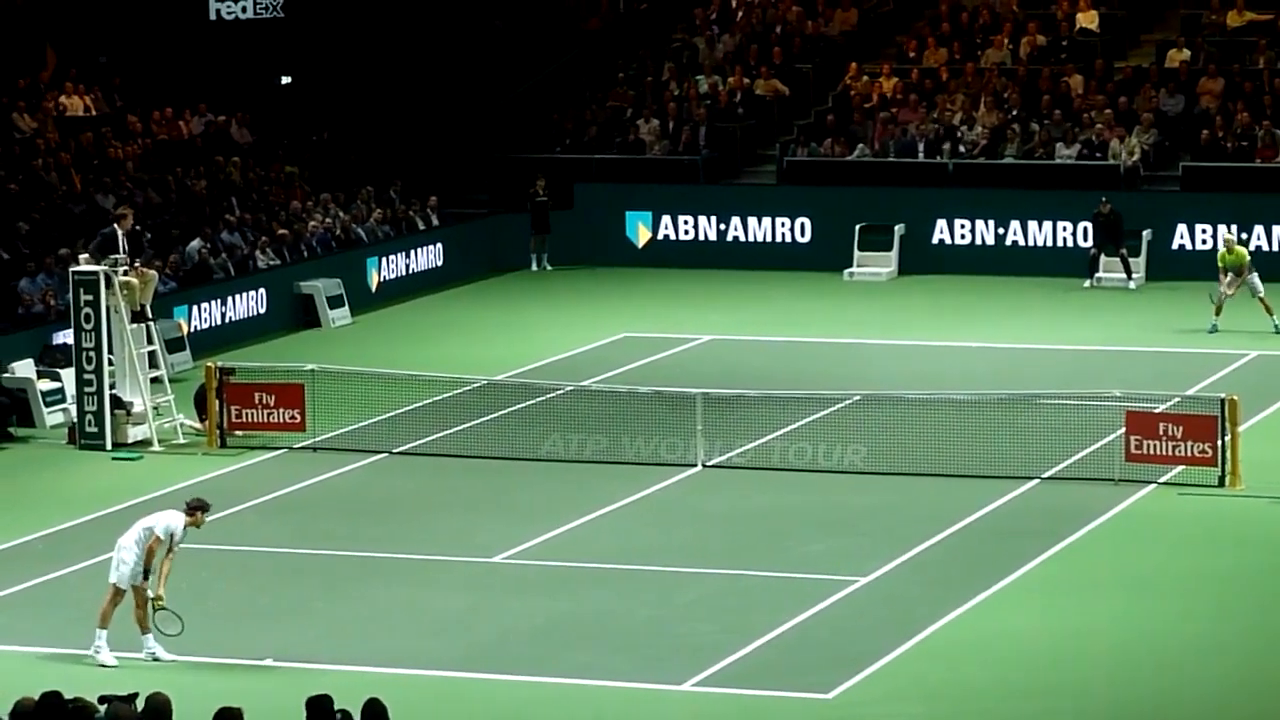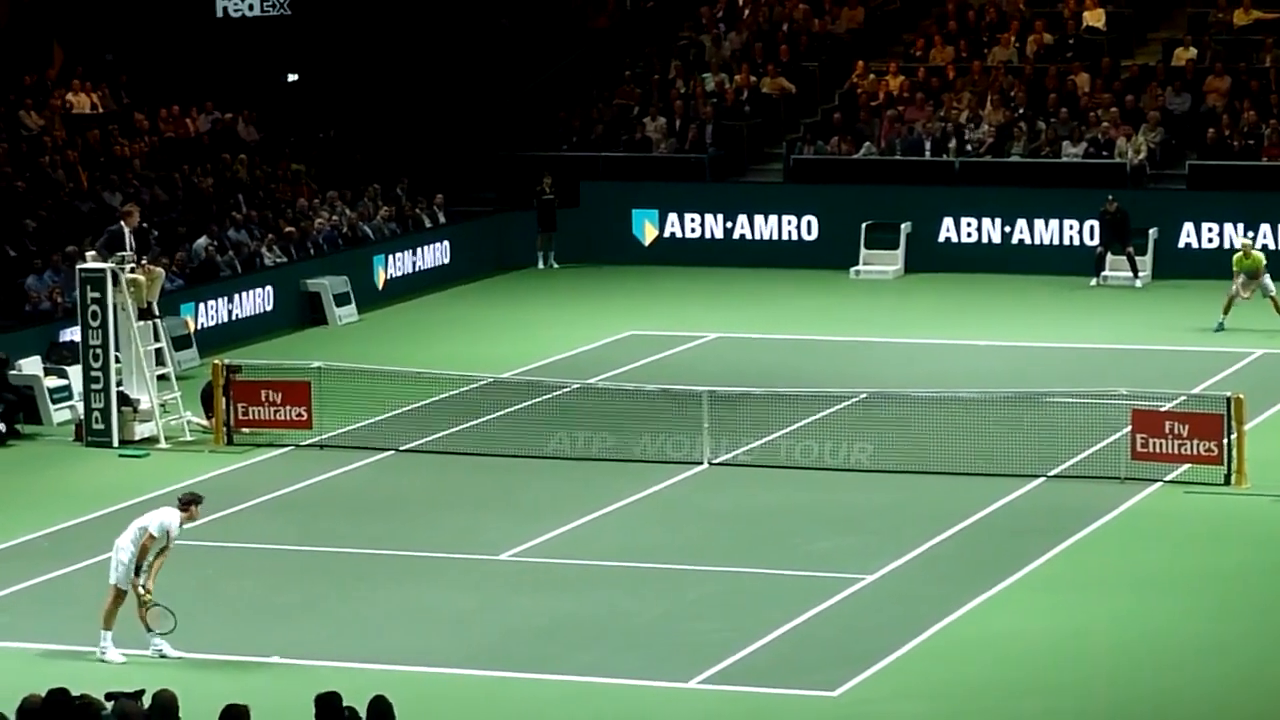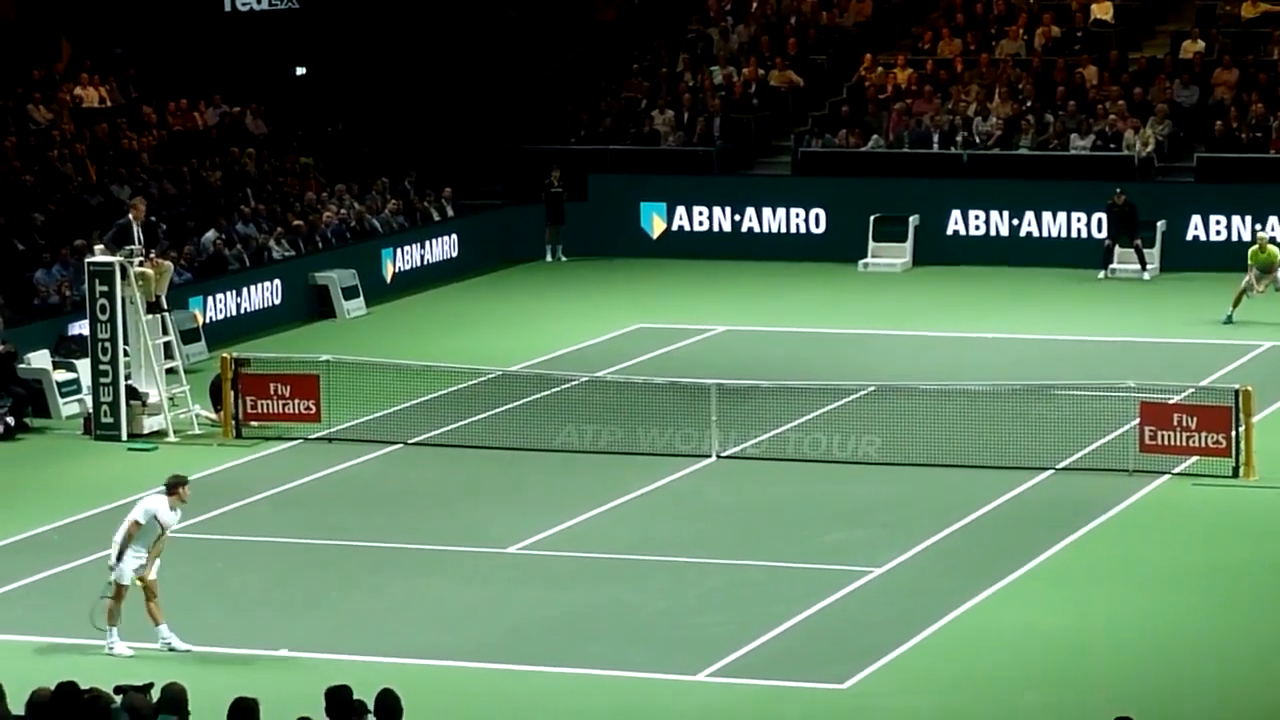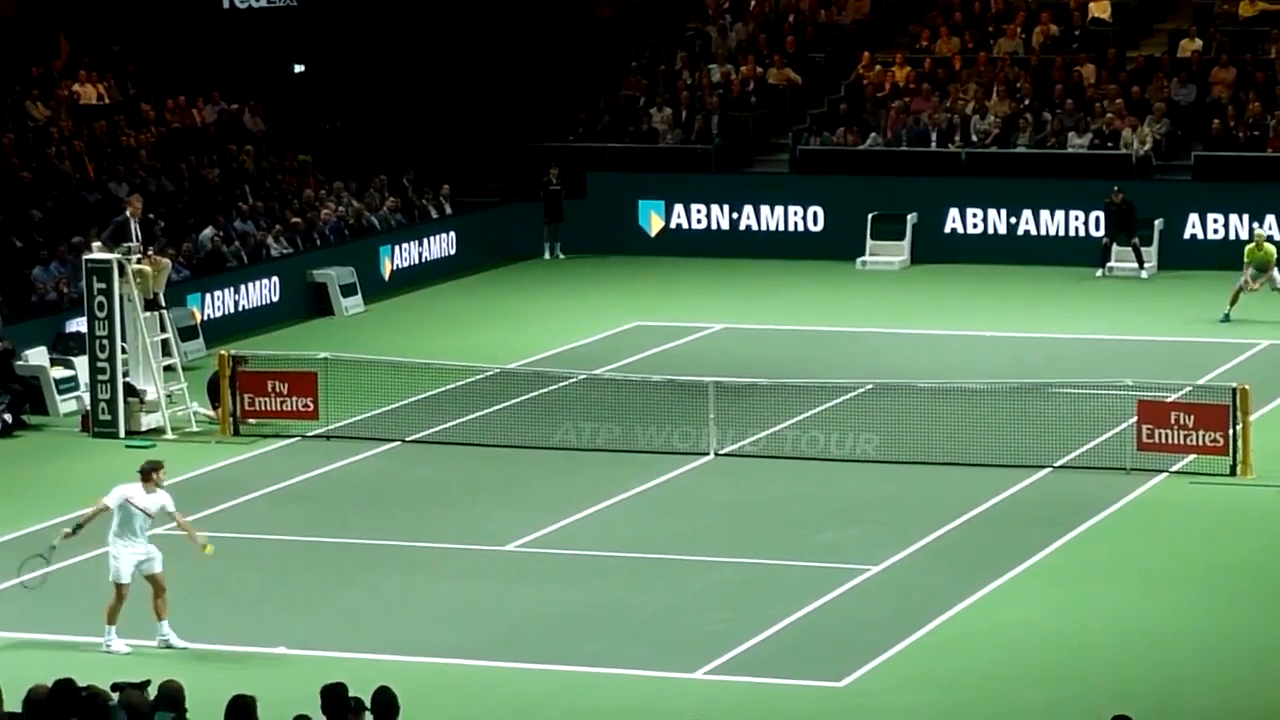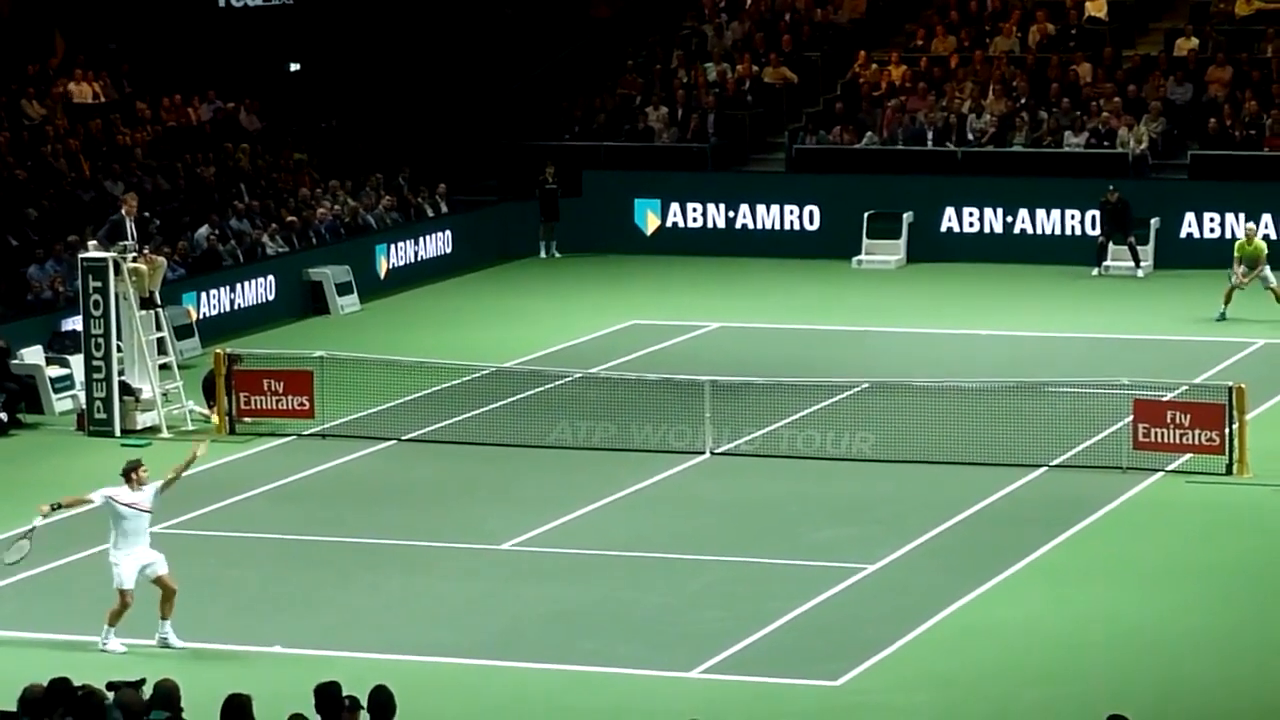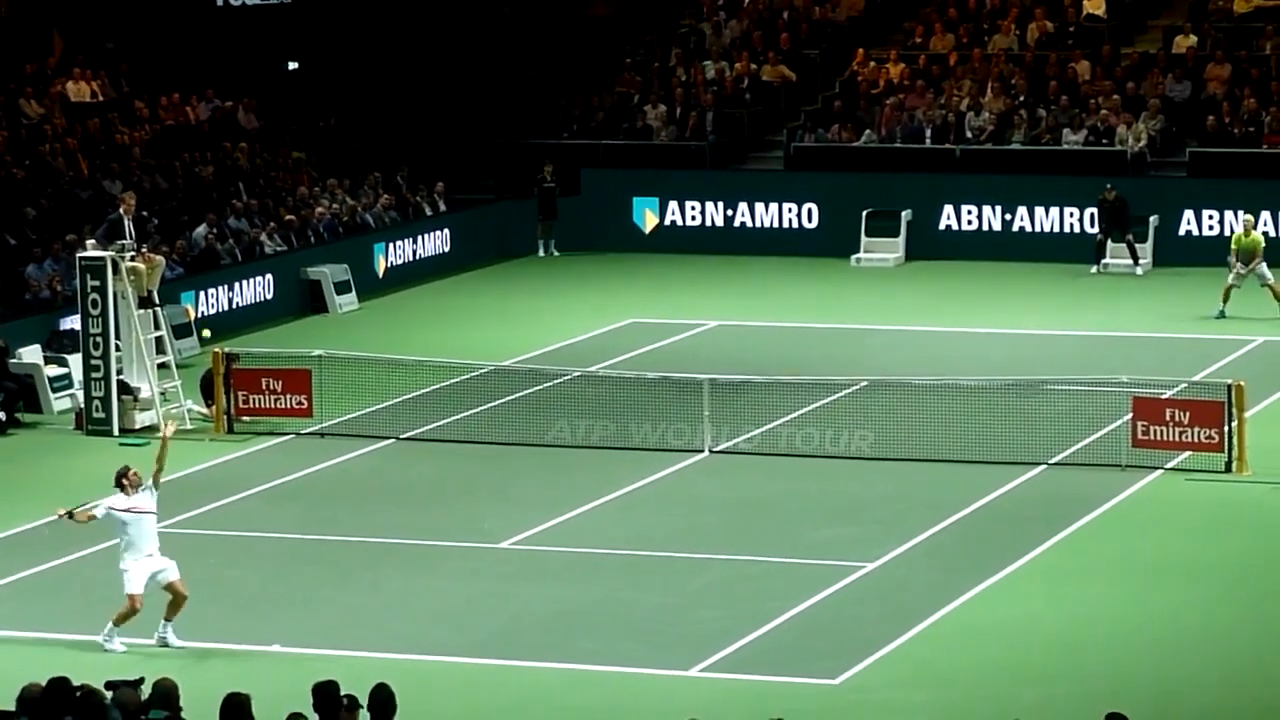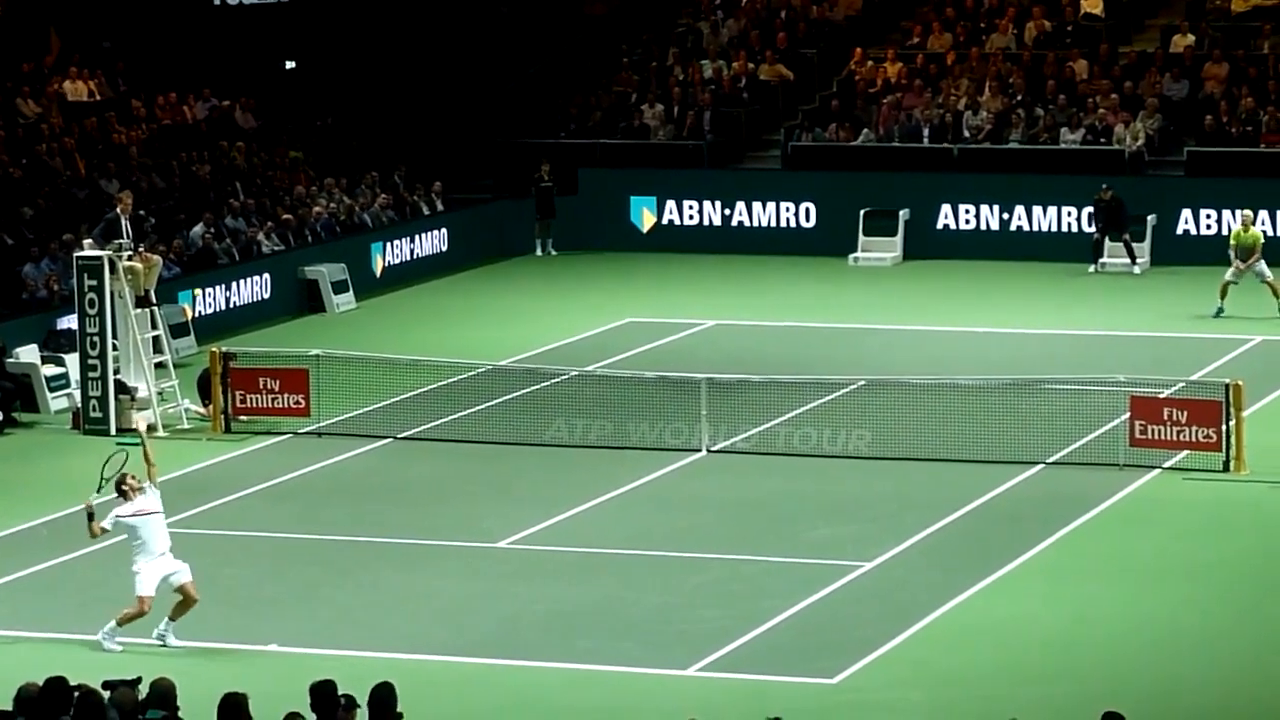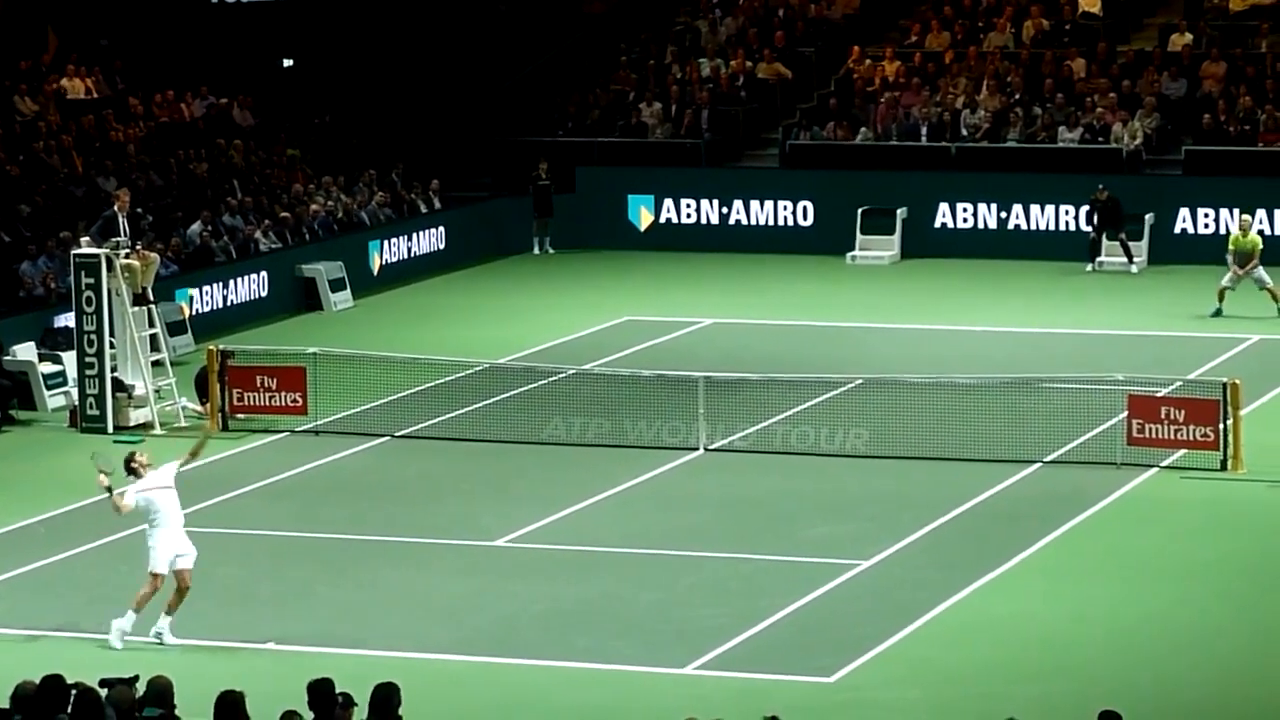
dt=0.2s
person 1, frame 1
left shoulder: (182, 531)
right shoulder: (171, 520)
left elbow: (168, 558)
right elbow: (152, 547)
left wrist: (161, 587)
right wrist: (145, 578)
left hip: (144, 558)
right hip: (129, 551)
left knee: (143, 603)
right knee: (115, 598)
left ankle: (151, 648)
right ankle: (99, 647)
person 1, frame 2
left shoulder: (178, 527)
right shoulder: (166, 517)
left elbow: (162, 554)
right elbow: (145, 545)
left wrist: (149, 580)
right wrist: (137, 573)
left hip: (144, 558)
right hip: (128, 552)
left knee: (144, 601)
right knee: (117, 598)
left ankle: (157, 645)
right ankle: (105, 647)
person 1, frame 3
left shoulder: (176, 513)
right shoulder: (152, 504)
left elbow: (159, 541)
right elbow: (131, 530)
left wrist: (148, 568)
right wrist: (117, 558)
left hip: (146, 552)
right hip: (126, 549)
left knee: (152, 594)
right knee: (119, 594)
left ankle: (166, 638)
right ankle: (112, 641)
person 1, frame 4
left shoulder: (162, 496)
right shoulder: (126, 491)
left elbow: (177, 518)
right elbow: (98, 509)
left wrist: (195, 536)
right wrist: (75, 528)
left hip: (143, 547)
right hip: (122, 547)
left knee: (161, 587)
right knee: (121, 593)
left ankle: (164, 635)
right ankle: (109, 639)
person 1, frame 5
left shoulder: (150, 491)
right shoulder: (112, 494)
left elbow: (174, 476)
right elbow: (82, 499)
left wrist: (193, 457)
right wrist: (52, 507)
left hip: (146, 553)
right hip: (123, 556)
left knee: (170, 589)
right knee: (126, 601)
left ankle: (164, 634)
right ankle: (106, 638)
person 1, frame 6
left shoulder: (148, 494)
right shoulder: (112, 504)
left elbow: (159, 466)
right elbow: (85, 518)
left wrist: (165, 439)
right wrist: (69, 514)
left hip: (155, 559)
right hip: (133, 563)
left knee: (181, 595)
right knee: (134, 606)
left ankle: (165, 632)
right ankle: (109, 635)
person 1, frame 7
left shoulder: (150, 495)
right shoulder: (119, 513)
left elbow: (150, 464)
right elbow: (95, 533)
left wrist: (143, 436)
right wrist: (90, 513)
left hip: (168, 560)
right hip: (146, 565)
left knee: (191, 597)
right knee: (142, 609)
left ankle: (164, 631)
right ankle: (108, 633)
person 1, frame 8
left shoulder: (164, 472)
right shoulder: (134, 489)
left elbow: (191, 456)
right elbow: (122, 510)
left wrist: (204, 436)
right wrist: (109, 490)
left hip: (180, 537)
right hip: (161, 539)
left knee: (184, 585)
right knee: (155, 585)
left ankle: (162, 628)
right ankle: (123, 624)
